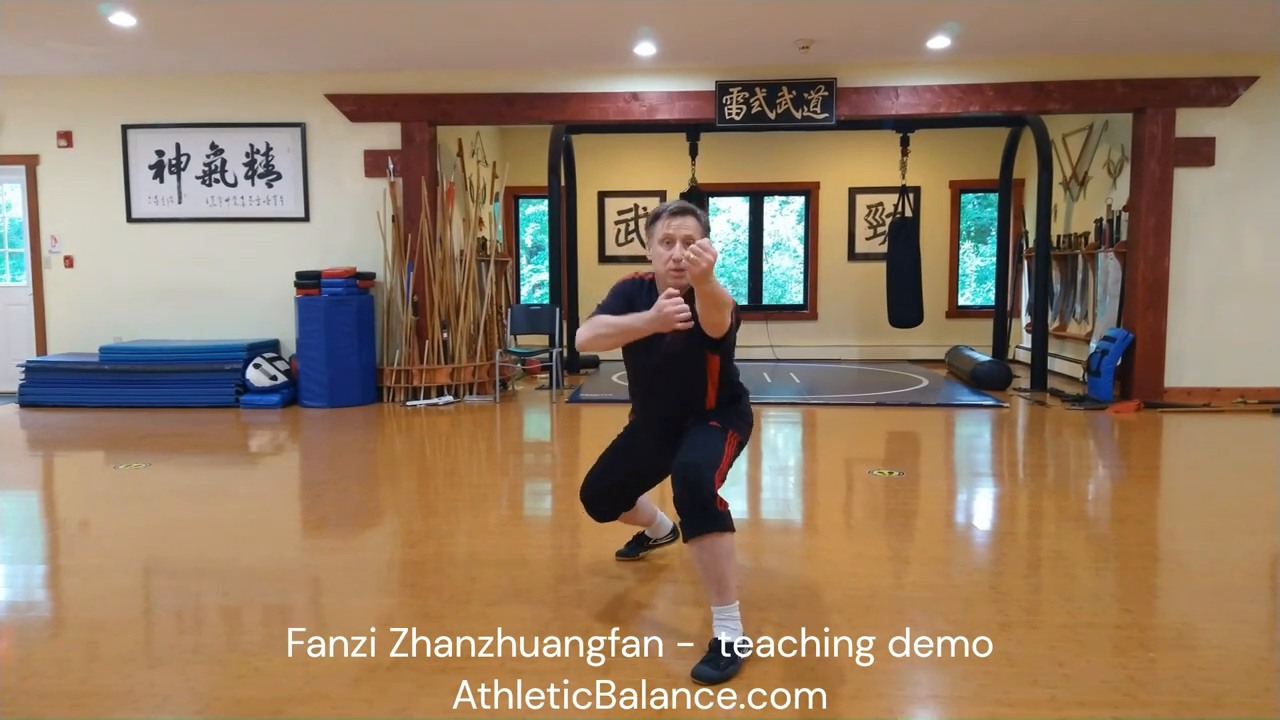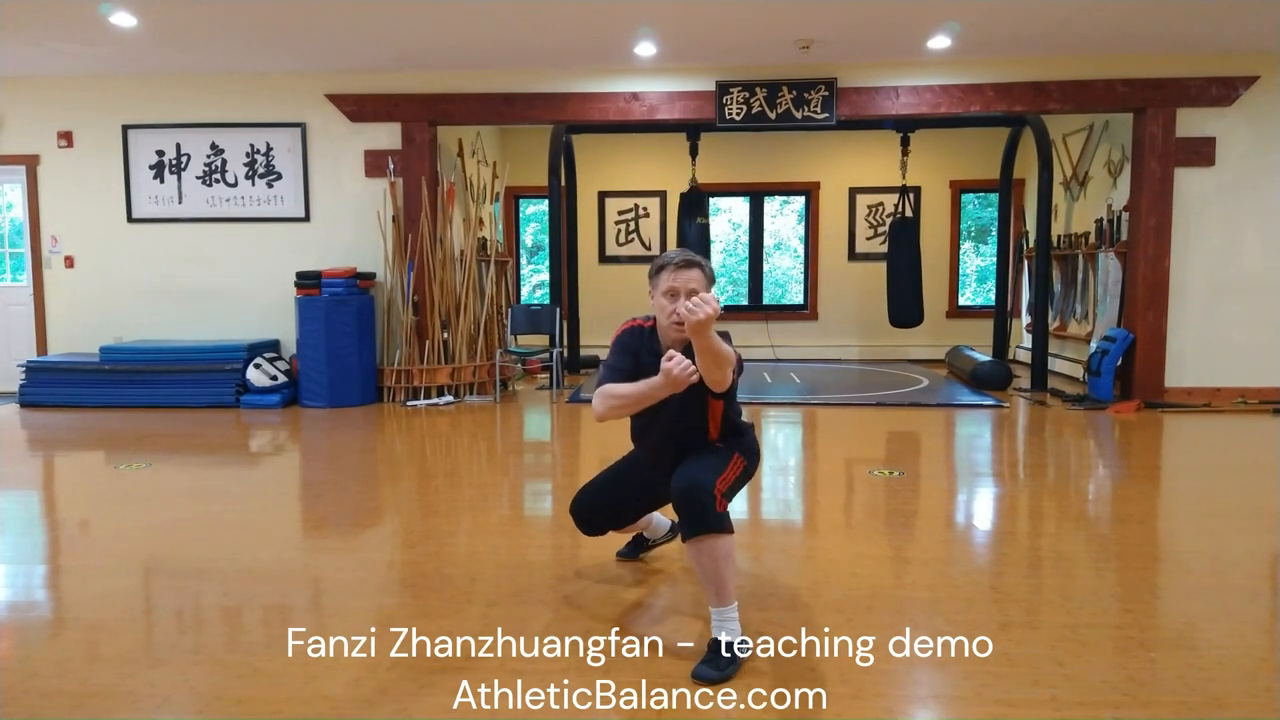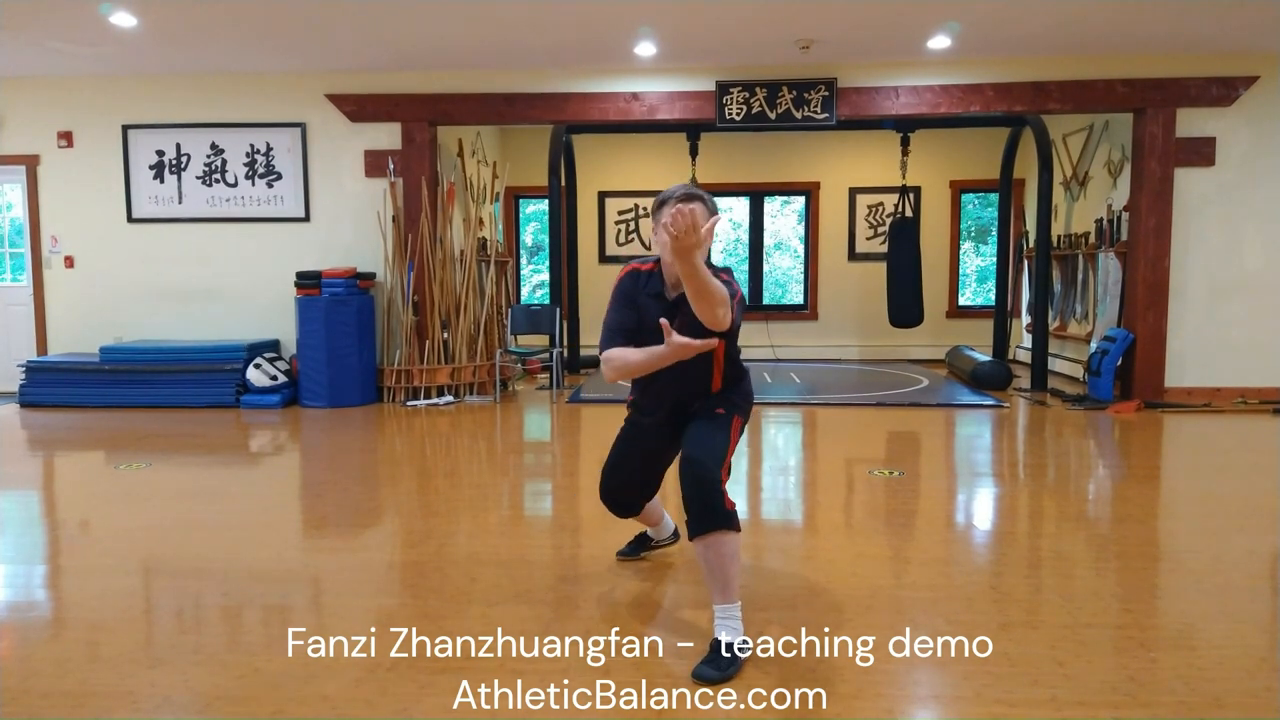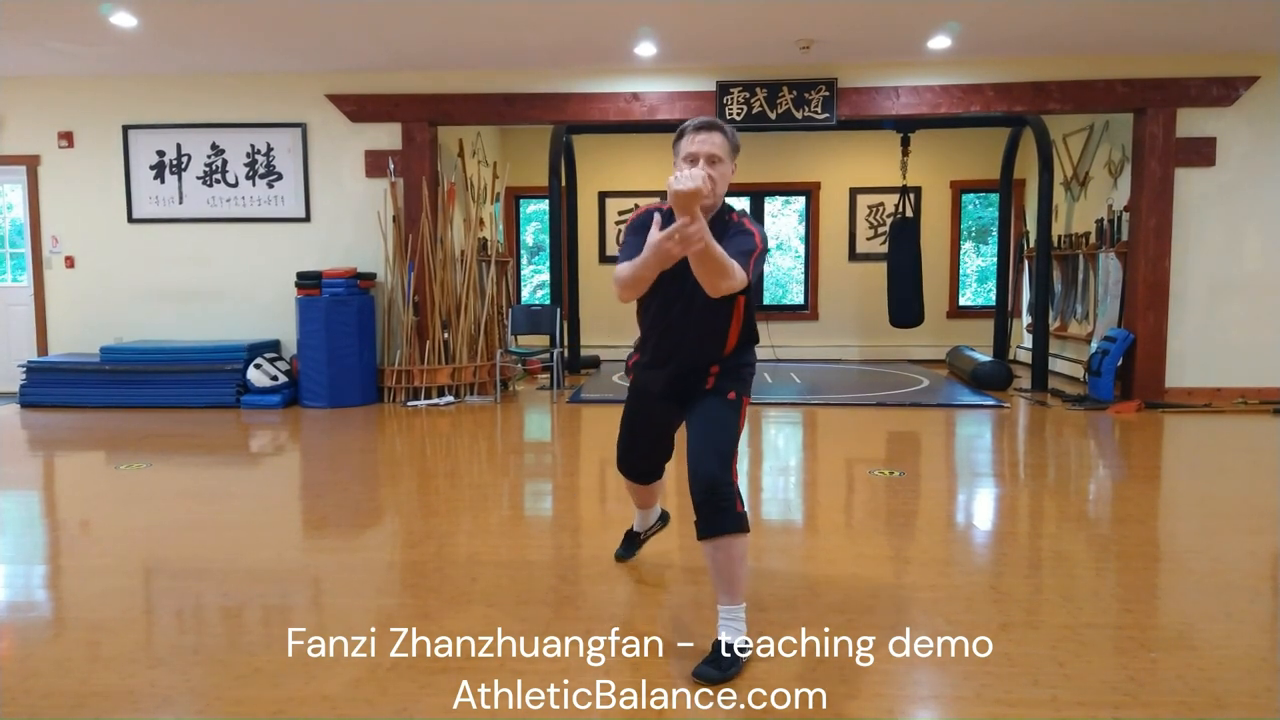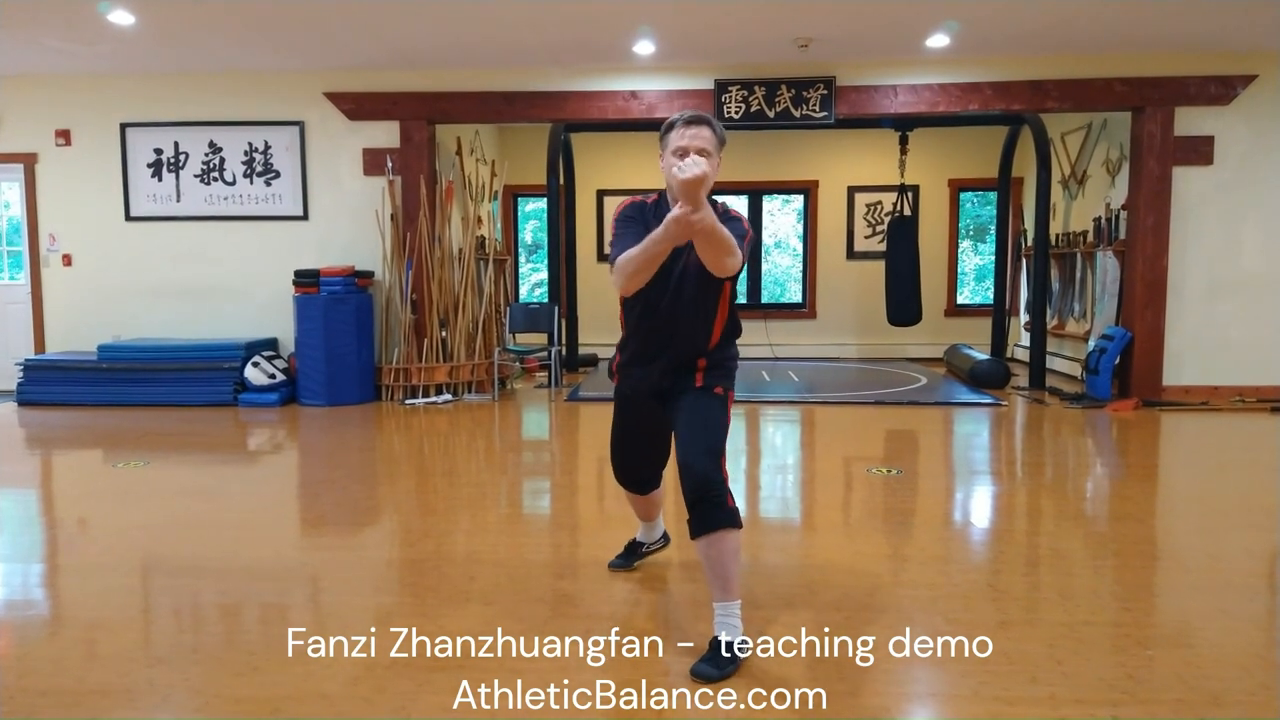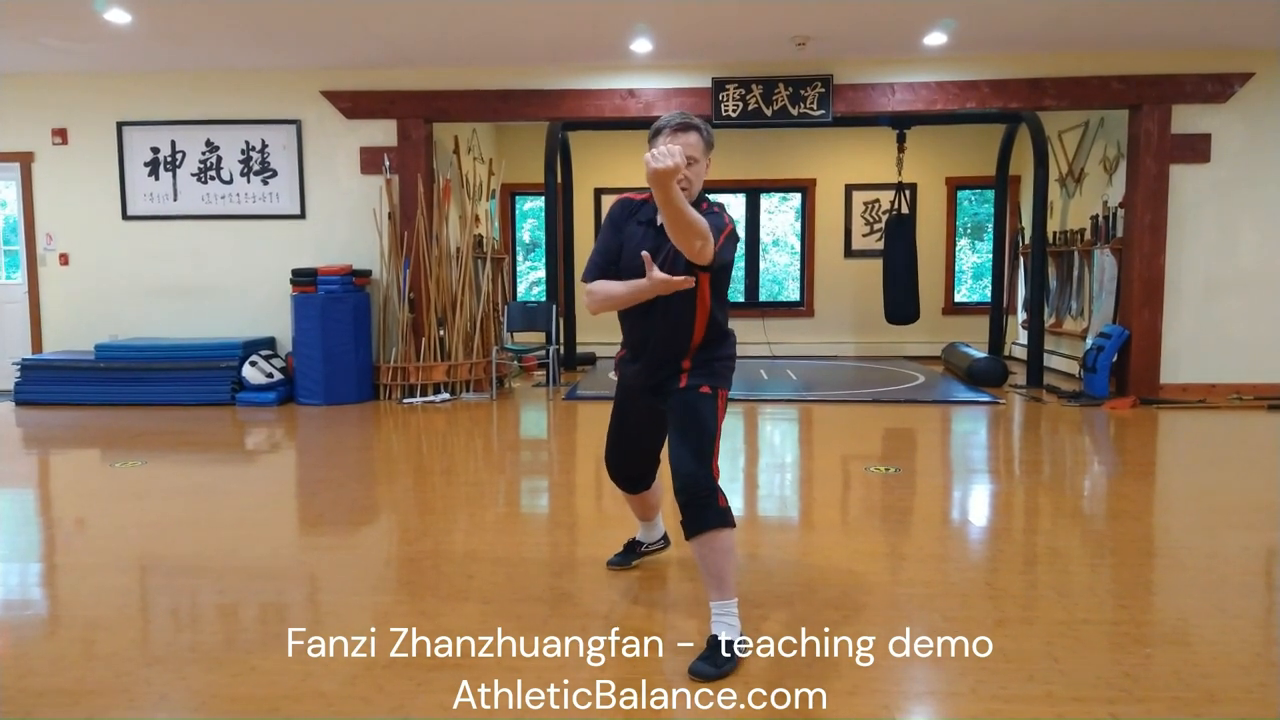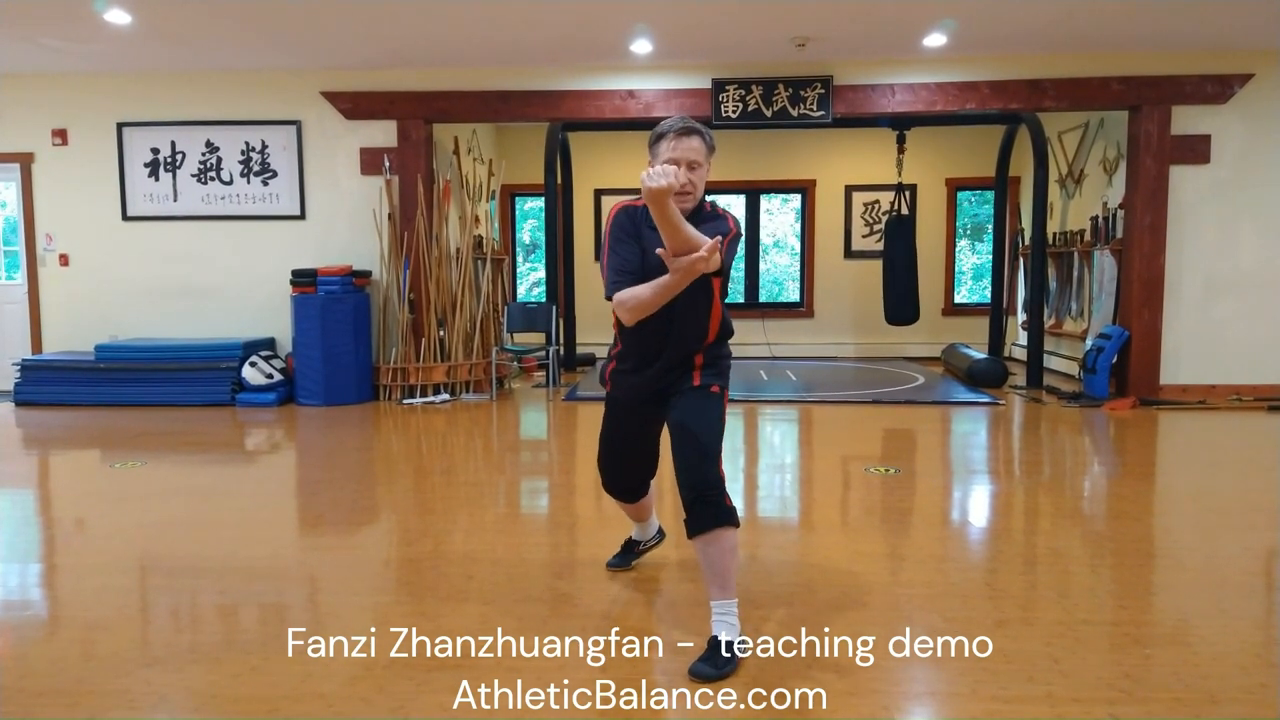
dt=0.7s
person 1, frame 1
left shoulder: (709, 302)
right shoulder: (631, 291)
left elbow: (720, 315)
right elbow: (586, 338)
left wrist: (704, 281)
right wrist: (653, 320)
left hip: (715, 419)
right hip: (652, 423)
left knee: (694, 485)
right knee: (597, 497)
left ankle: (730, 634)
right ankle: (658, 529)
person 1, frame 2
left shoulder: (715, 349)
right shoulder: (632, 336)
left elbow: (719, 375)
right elbow: (602, 406)
left wrist: (703, 332)
right wrist: (663, 384)
left hip: (721, 450)
right hip: (656, 456)
left knee: (694, 491)
right knee: (587, 512)
left ankle: (728, 633)
right ankle: (657, 528)
person 1, frame 3
left shoulder: (722, 283)
right shoulder: (633, 280)
left elbow: (715, 316)
right elbow: (611, 366)
left wrist: (689, 258)
right wrist: (670, 352)
left hip: (716, 402)
right hip: (653, 406)
left knee: (702, 481)
right knee: (617, 493)
left ankle: (730, 634)
right ankle: (661, 531)
person 1, frame 4
left shoulder: (745, 232)
right shoulder: (647, 221)
left elbow: (724, 283)
right elbow: (623, 287)
left wrist: (693, 220)
right wrist: (655, 256)
left hip: (719, 376)
right hip: (653, 372)
left knee: (713, 484)
right knee: (636, 465)
left ankle: (733, 633)
right ankle: (646, 520)
person 1, frame 5
left shoulder: (728, 221)
right shoulder: (635, 214)
left elbow: (722, 262)
right elbow: (622, 279)
left wrist: (696, 202)
right wrist: (670, 228)
left hip: (702, 373)
right hip: (638, 371)
left knee: (703, 481)
right knee: (632, 471)
left ankle: (729, 631)
right ankle: (651, 534)
person 1, frame 6
left shoulder: (717, 222)
right shoulder: (624, 212)
left elbow: (694, 244)
right elbow: (592, 297)
left wrist: (666, 188)
right wrist: (650, 286)
left hip: (699, 371)
right hip: (640, 366)
left knee: (695, 482)
right knee: (625, 468)
left ankle: (726, 629)
right ankle: (651, 535)
person 1, frame 7
left shoulder: (721, 223)
right shoulder: (624, 218)
left elbow: (703, 255)
right elbow: (626, 309)
left wrist: (664, 209)
right wrist: (681, 274)
left hip: (697, 371)
right hip: (632, 372)
left knee: (702, 482)
right knee: (621, 479)
left ankle: (727, 630)
right ankle: (646, 532)
